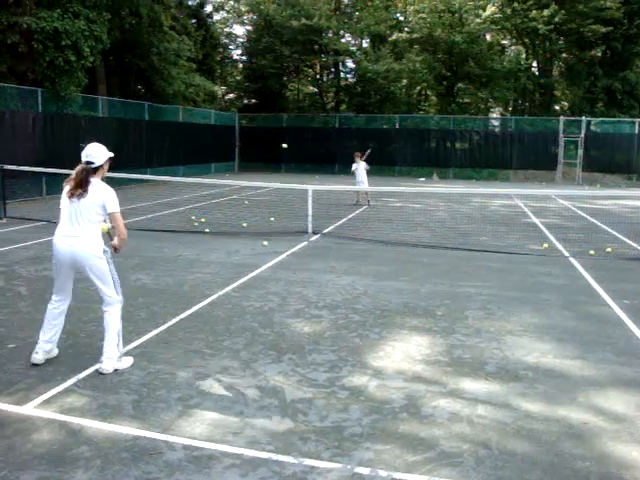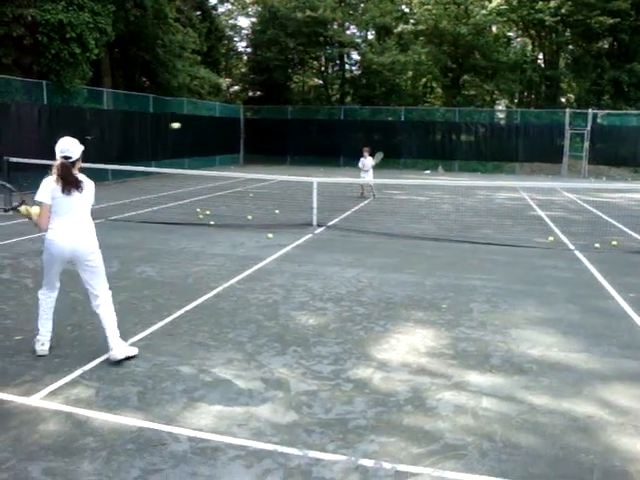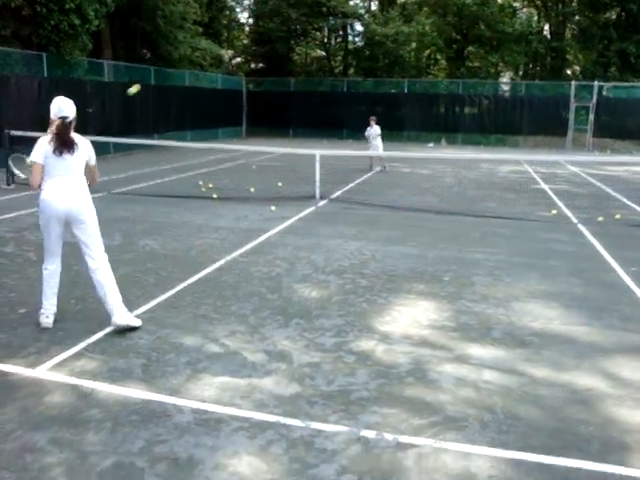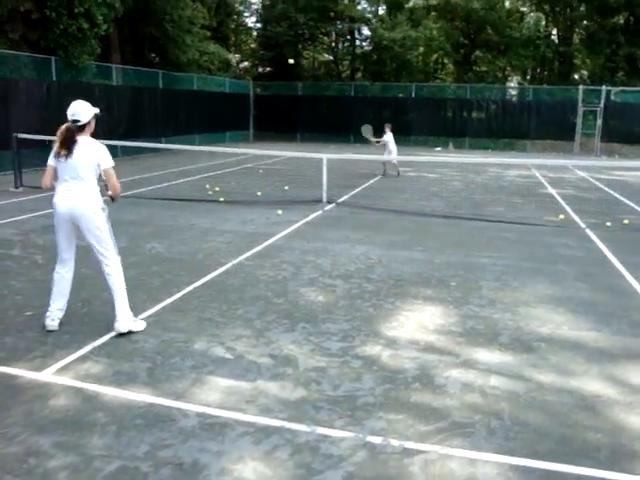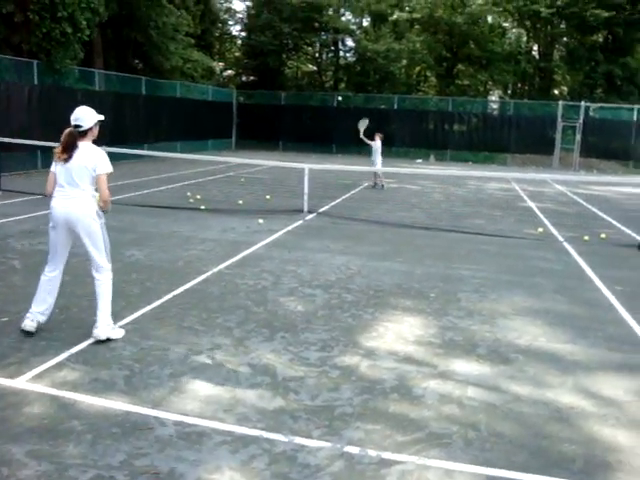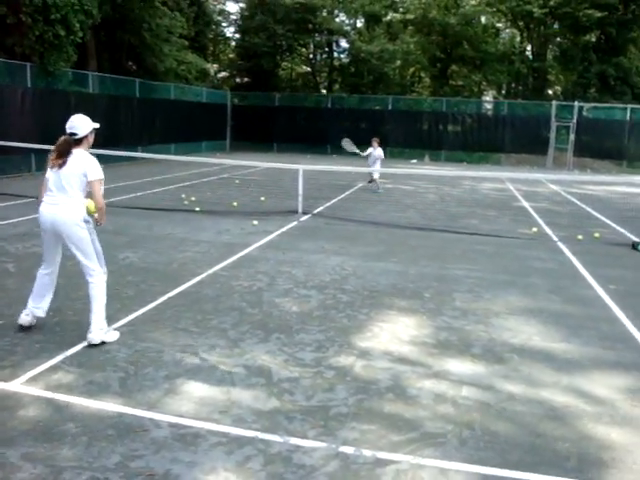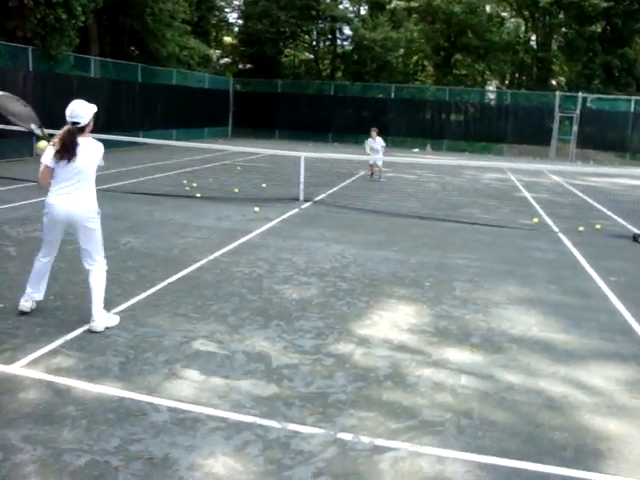
dt=0.3s
person 1, frame 1
left shoulder: (69, 187)
right shoulder: (106, 191)
left elbow: (70, 221)
right elbow: (121, 233)
right wrist: (117, 244)
left hip: (61, 245)
right hip: (89, 249)
left knee: (59, 298)
right knee: (112, 301)
left ankle: (43, 349)
right ankle: (110, 359)
person 1, frame 2
left shoulder: (49, 183)
right shoulder: (88, 184)
left elbow: (43, 224)
left wrist: (32, 215)
left hip: (57, 242)
right hip: (86, 243)
left knee: (48, 289)
right knee: (101, 296)
left ankle: (43, 341)
right ankle: (116, 346)
person 1, frame 3
left shoulder: (43, 143)
right shoulder: (84, 144)
left elbow: (34, 183)
right elbow: (94, 178)
left hip: (51, 203)
right hip: (80, 203)
left knee: (51, 261)
right knee: (97, 259)
left ankle: (47, 314)
right ankle: (118, 313)
person 1, frame 4
left shoulder: (59, 147)
right shoulder: (97, 148)
left elbow: (47, 184)
right elbow: (115, 188)
right wrist: (113, 196)
left hip: (62, 206)
right hip: (88, 207)
left knee: (64, 262)
right knee: (110, 261)
left ankle: (53, 316)
right ankle: (123, 319)
person 1, frame 5
left shoulder: (61, 153)
right shoulder: (97, 154)
left elbow: (49, 189)
right elbow: (104, 196)
right wrist: (105, 206)
left hip: (59, 210)
right hip: (85, 212)
left knee: (54, 265)
right knee: (102, 269)
left ankle: (33, 318)
right ankle: (103, 326)
person 1, frame 6
left shoulder: (56, 158)
right shoulder: (90, 162)
left elbow: (44, 194)
right elbow: (99, 204)
right wrist: (100, 218)
left hip: (47, 215)
right hip: (71, 219)
left knee: (48, 266)
right knee: (96, 273)
left ankle: (30, 313)
right ankle: (97, 330)
person 1, frame 7
left shoulder: (56, 146)
right shoulder: (96, 147)
left elbow: (43, 182)
left wrist: (45, 155)
left hip: (56, 207)
right hip: (84, 209)
left knee: (45, 254)
right knee: (96, 264)
left ankle: (29, 299)
right ankle: (98, 317)
